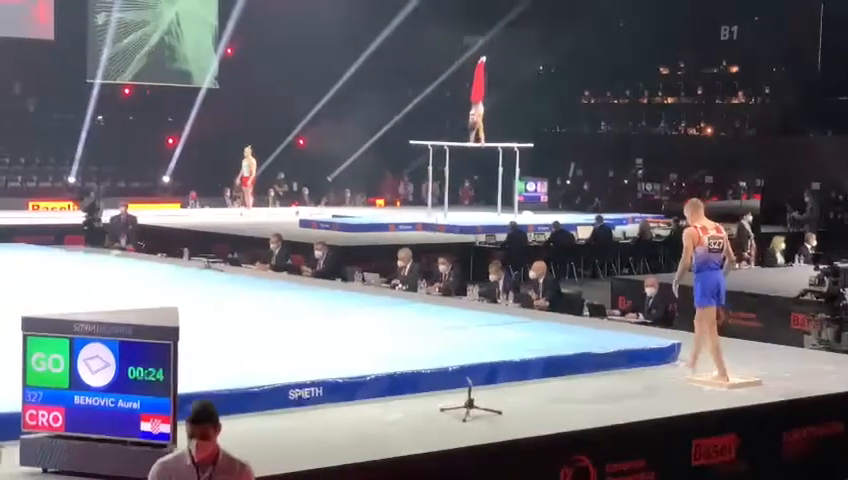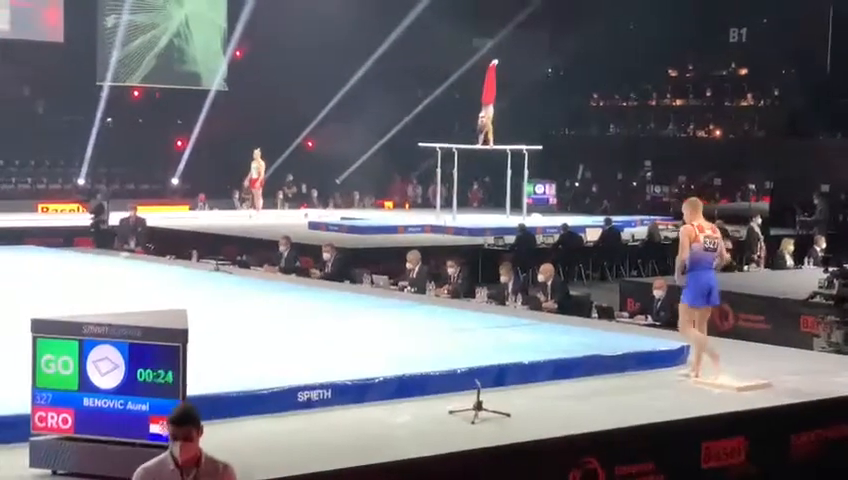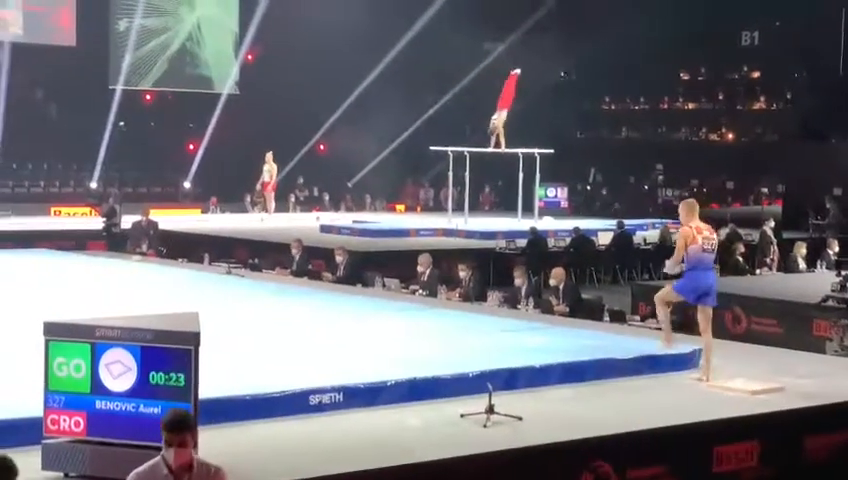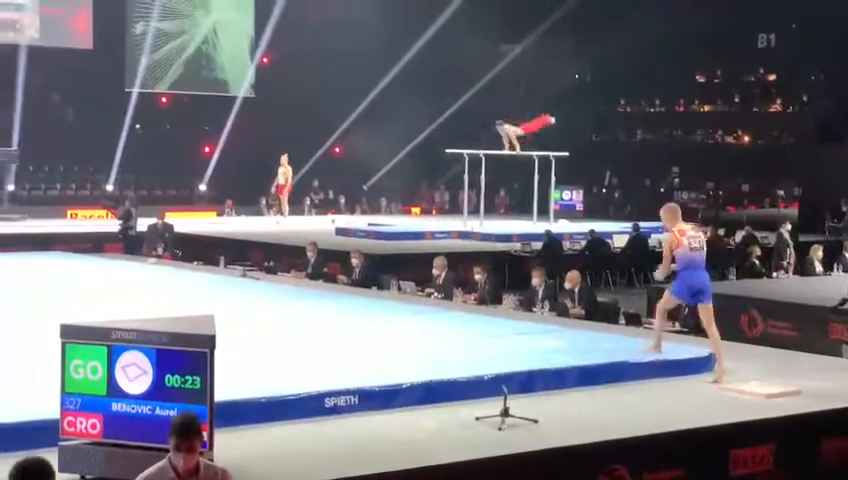
dt=0.3s
person 1, frame 1
left shoulder: (691, 232)
right shoulder: (720, 230)
left elbow: (686, 262)
right elbow: (731, 259)
left wrist: (676, 281)
left hip: (704, 279)
right hip: (719, 278)
left knee: (710, 329)
right knee: (699, 322)
left ankle: (722, 373)
right ankle: (692, 362)
person 1, frame 2
left shoulder: (687, 229)
right shoulder: (715, 230)
left elbow: (682, 257)
right elbow: (724, 259)
left wrist: (678, 275)
left hip: (696, 279)
right hip: (711, 278)
left knee: (685, 327)
right knee: (700, 327)
left ankle: (713, 355)
right ankle: (695, 369)
person 1, frame 3
left shoulder: (685, 231)
right shoulder: (712, 232)
left elbow: (677, 259)
left wrist: (669, 267)
right wrist: (682, 266)
left hip: (693, 278)
right hip: (710, 278)
left knee: (659, 298)
right knee: (706, 328)
left ankle: (667, 338)
right ankle: (705, 372)
person 1, frame 4
left shoulder: (670, 236)
right shoulder: (697, 231)
left elbow: (665, 266)
left wrist: (661, 274)
left hip: (686, 278)
right hip: (703, 277)
left knee: (661, 308)
right knee: (709, 325)
left ankle: (656, 347)
right ankle: (720, 365)
